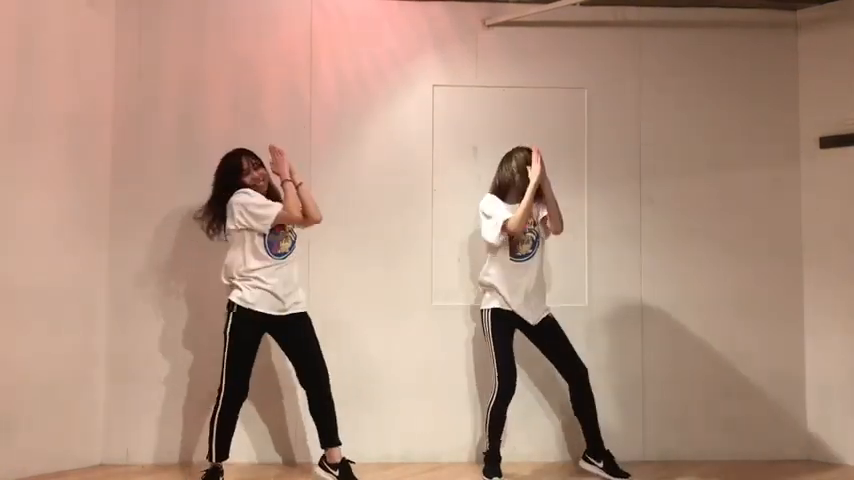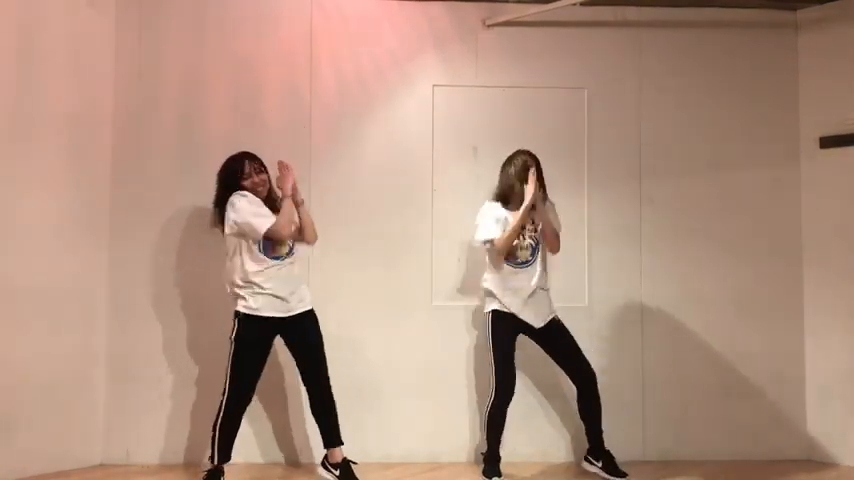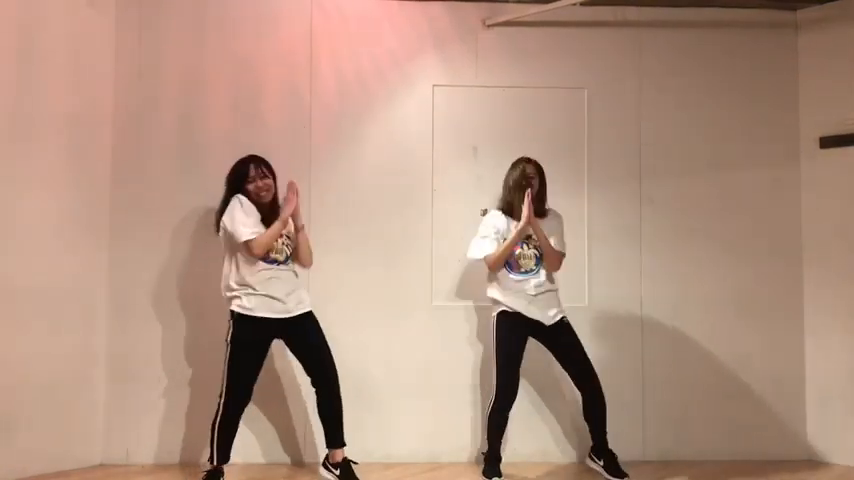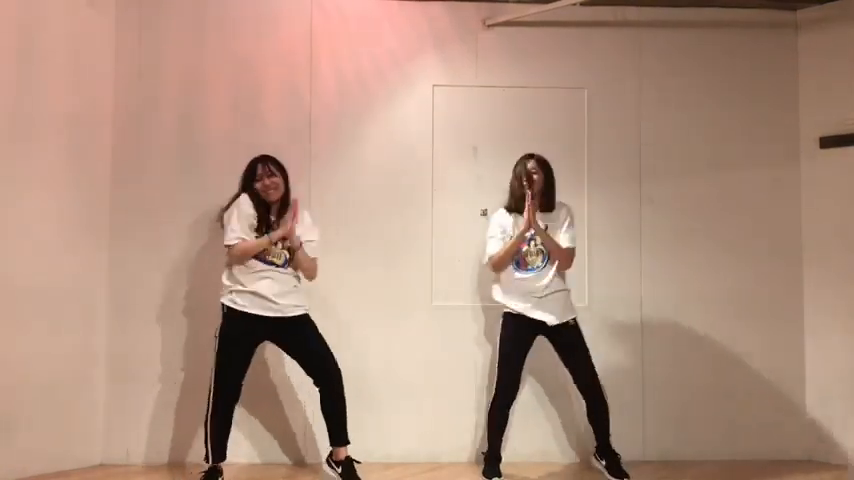
dt=0.1s
person 1, frame 1
left shoulder: (275, 205)
right shoulder: (241, 202)
left elbow: (314, 216)
right elbow: (294, 214)
left wrist: (292, 175)
right wrist: (285, 177)
left hip: (290, 307)
right hip: (249, 307)
left knee: (317, 378)
right knee: (233, 389)
person 1, frame 2
left shoulder: (277, 206)
right shoulder: (240, 203)
left elbow: (310, 236)
right elbow: (277, 233)
left wrist: (296, 196)
right wrist: (288, 194)
left hip: (297, 307)
right hip: (255, 311)
left knee: (318, 380)
right knee: (238, 391)
person 1, frame 3
left shoulder: (280, 215)
right shoulder: (238, 207)
left elbow: (306, 260)
right elbow: (258, 248)
left wrist: (294, 216)
right wrist: (285, 215)
left hip: (295, 310)
right hip: (251, 313)
left knee: (327, 379)
right knee: (235, 393)
person 1, frame 4
left shoulder: (301, 220)
right shoulder: (244, 205)
left elbow: (311, 272)
right elbow: (234, 253)
left wrist: (292, 241)
right wrist: (277, 236)
left hip: (290, 312)
right hip: (242, 311)
left knee: (330, 376)
right knee: (224, 390)
person 2, frame 1
left shoulder: (536, 206)
right shoulder: (491, 203)
left elbow: (556, 227)
right elbow: (516, 227)
left wrist: (544, 180)
right wrist: (533, 180)
left hip: (534, 306)
right hip: (499, 305)
left knee: (577, 373)
right knee: (505, 385)
person 2, frame 2
left shoulder: (546, 209)
right shoulder: (492, 210)
left elbow: (553, 247)
right elbow: (501, 248)
left wrist: (538, 205)
right wrist: (525, 205)
left hip: (540, 308)
right hip: (503, 308)
left knee: (585, 377)
right knee: (503, 388)
person 2, frame 3
left shoulder: (552, 219)
right shoulder: (494, 220)
left elbow: (554, 264)
right elbow: (491, 263)
left wrist: (535, 225)
right wrist: (521, 227)
left hip: (548, 310)
right hip: (510, 311)
left knee: (589, 381)
right knee: (505, 390)
left ankle: (601, 452)
person 2, frame 4
left shoulder: (559, 213)
right shoulder: (502, 217)
left elbow: (565, 262)
right elbow: (495, 264)
left wrist: (539, 228)
right wrist: (523, 230)
left hip: (557, 310)
right hip: (518, 311)
left knee: (590, 385)
right knee: (505, 389)
left ankle: (605, 452)
